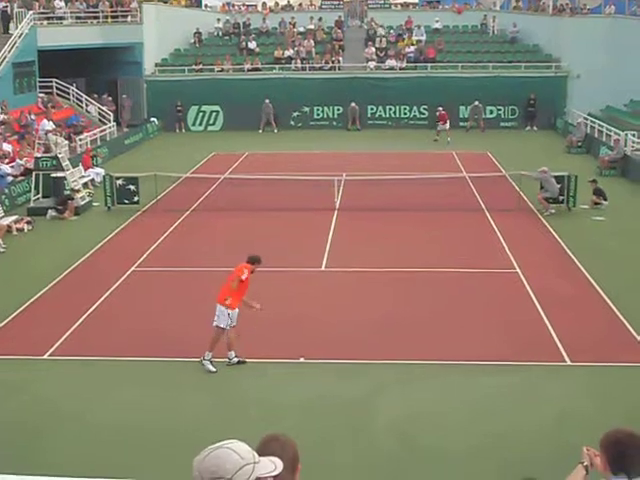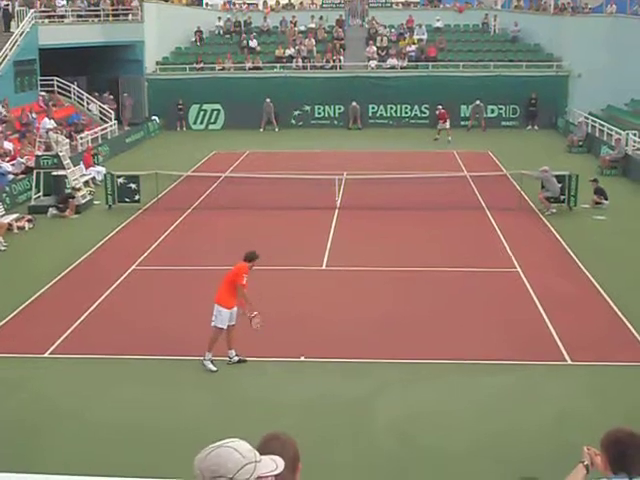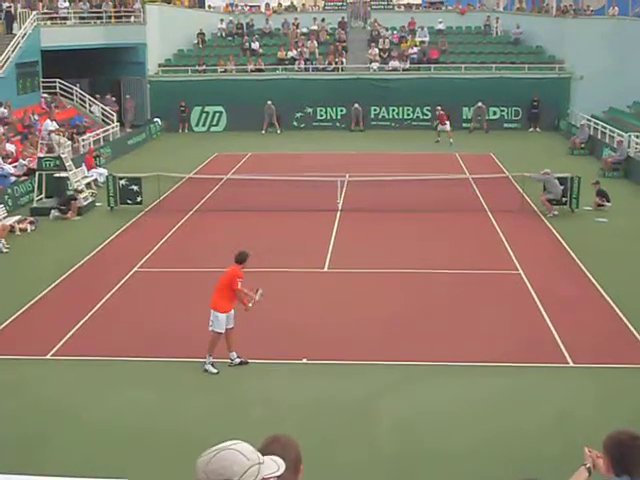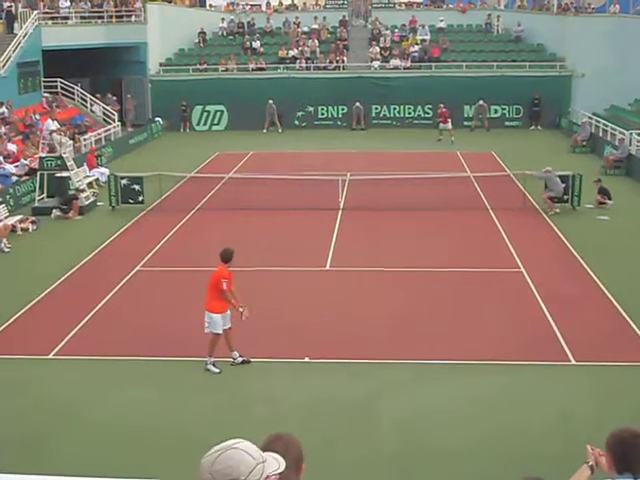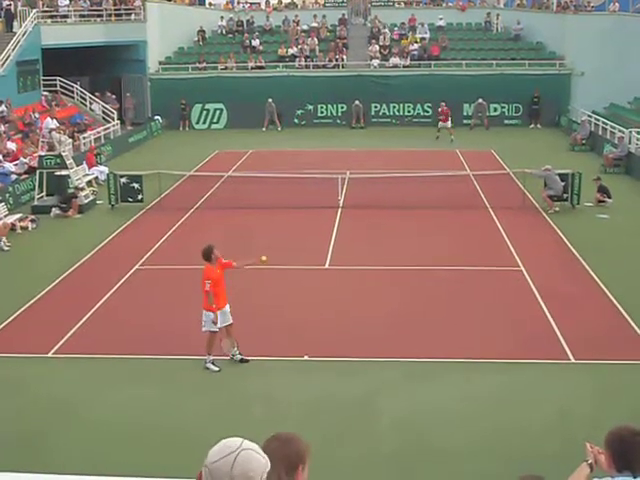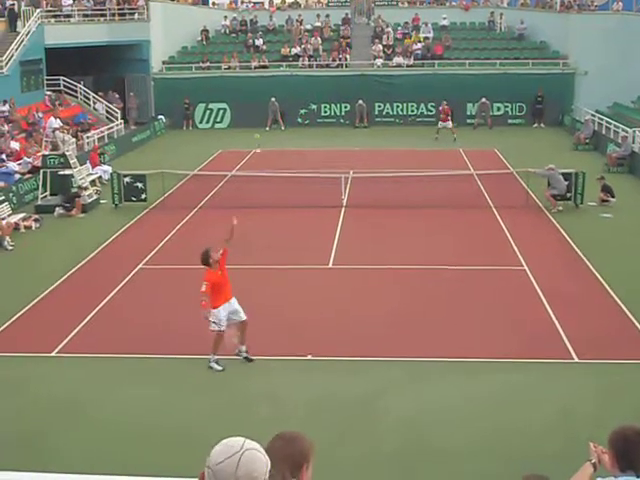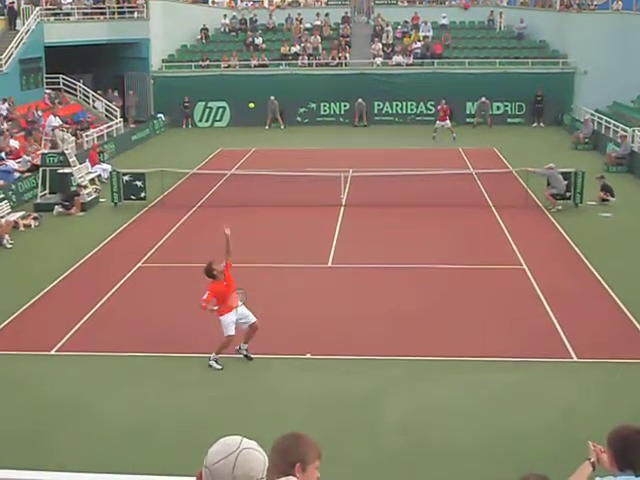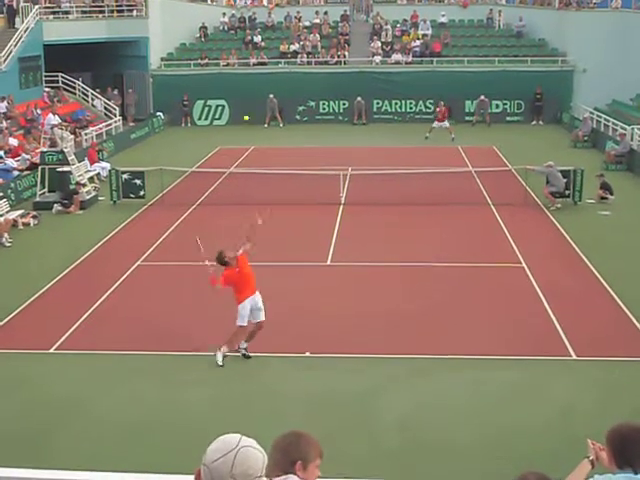
dt=0.3s
person 1, frame 1
left shoulder: (244, 270)
right shoulder: (245, 268)
left elbow: (238, 295)
right elbow: (234, 283)
left wrist: (251, 304)
right wrist: (228, 299)
left hip: (232, 305)
right hip: (226, 304)
left knee: (231, 329)
right knee: (220, 330)
left ankle: (231, 357)
right ankle: (206, 359)
person 1, frame 2
left shoulder: (241, 268)
right shoulder: (243, 269)
left elbow: (241, 290)
right elbow: (239, 290)
left wrist: (248, 304)
right wrist: (244, 308)
left hip: (230, 303)
right hip: (223, 303)
left knee: (230, 328)
right knee: (218, 330)
left ankle: (232, 356)
right ankle: (207, 359)
person 1, frame 3
left shoulder: (234, 270)
right shoulder: (237, 273)
left elbow: (240, 289)
right elbow: (238, 293)
left wrist: (251, 295)
right wrist: (247, 304)
left hip: (227, 307)
right hip: (220, 307)
left knee: (229, 331)
right knee: (217, 334)
left ankle: (234, 358)
right ankle: (208, 362)
person 1, frame 4
left shoulder: (226, 272)
right shoulder: (222, 274)
left elbow: (231, 290)
right elbow: (225, 294)
left wrist: (239, 304)
right wrist: (235, 306)
left hip: (224, 307)
right hip: (215, 309)
left knee: (227, 330)
right knee: (216, 334)
left ankle: (235, 357)
right ankle: (209, 362)
person 1, frame 5
left shoulder: (220, 263)
right shoulder: (208, 273)
left elbow: (233, 265)
right elbow: (209, 295)
right wrist: (215, 313)
left hip: (223, 304)
right hip: (213, 308)
left knee: (229, 326)
right knee: (213, 332)
left ankle: (234, 353)
right ankle: (208, 360)
person 1, frame 6
left shoulder: (220, 261)
right shoulder: (208, 277)
left elbow: (227, 242)
right elbow: (203, 295)
left wrist: (233, 226)
right wrist: (206, 311)
left hip: (231, 301)
right hip: (219, 306)
left knee: (243, 322)
right knee: (220, 332)
left ankle: (241, 350)
right ankle: (213, 360)
person 1, frame 7
left shoulder: (226, 272)
right shoulder: (213, 288)
left elbow: (228, 254)
right elbow: (203, 303)
left wrist: (227, 237)
right wrist: (211, 307)
left hip: (238, 307)
right hip: (226, 313)
left knee: (254, 326)
right knee: (229, 337)
left ankle: (243, 348)
right ankle: (213, 358)
person 1, frame 8
left shoulder: (240, 259)
right shoulder: (226, 274)
left elbow: (249, 243)
right elbow: (215, 286)
left wrist: (254, 226)
right wrist: (212, 277)
left hip: (255, 297)
right hip: (244, 301)
left knee: (259, 325)
right knee: (241, 328)
left ankle: (242, 345)
right ankle: (222, 351)
